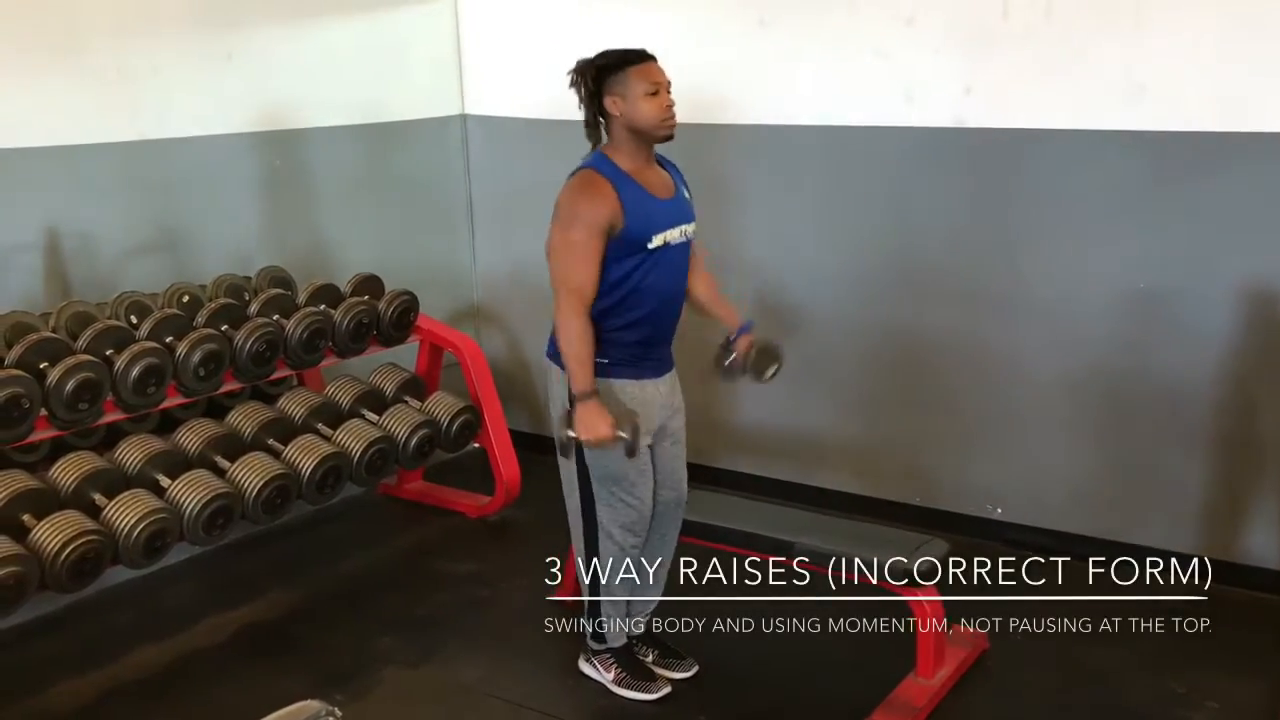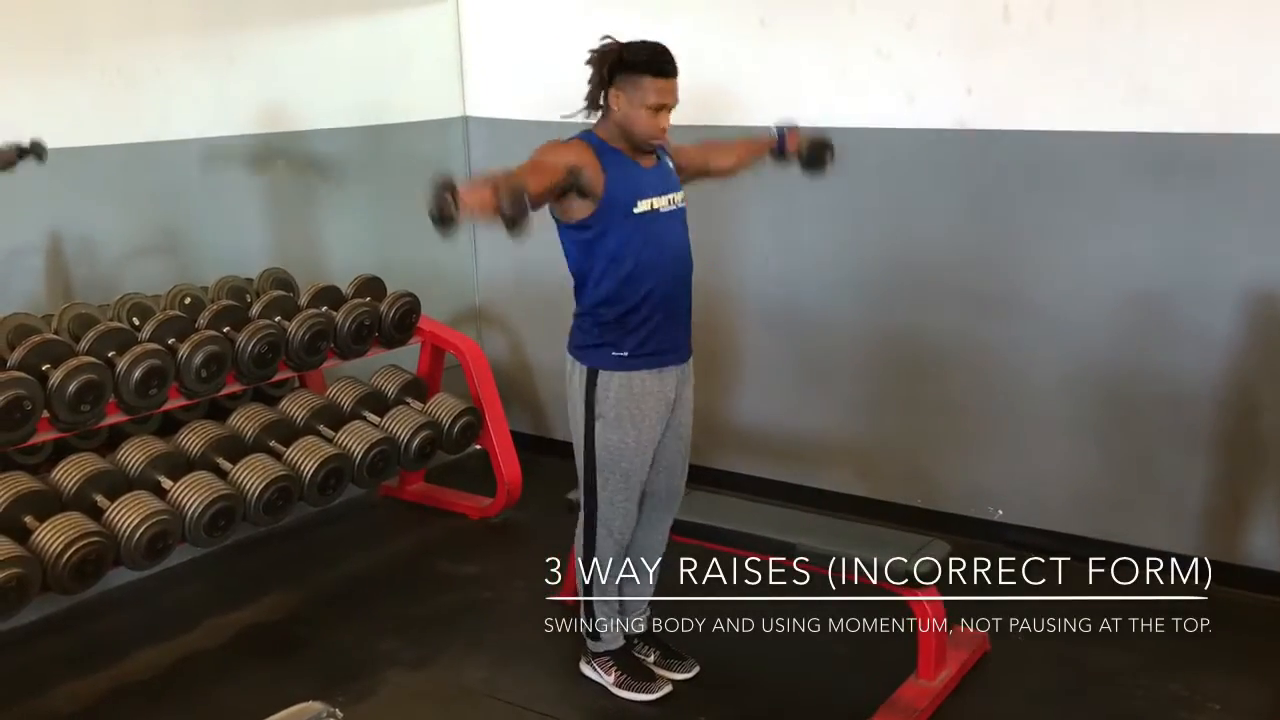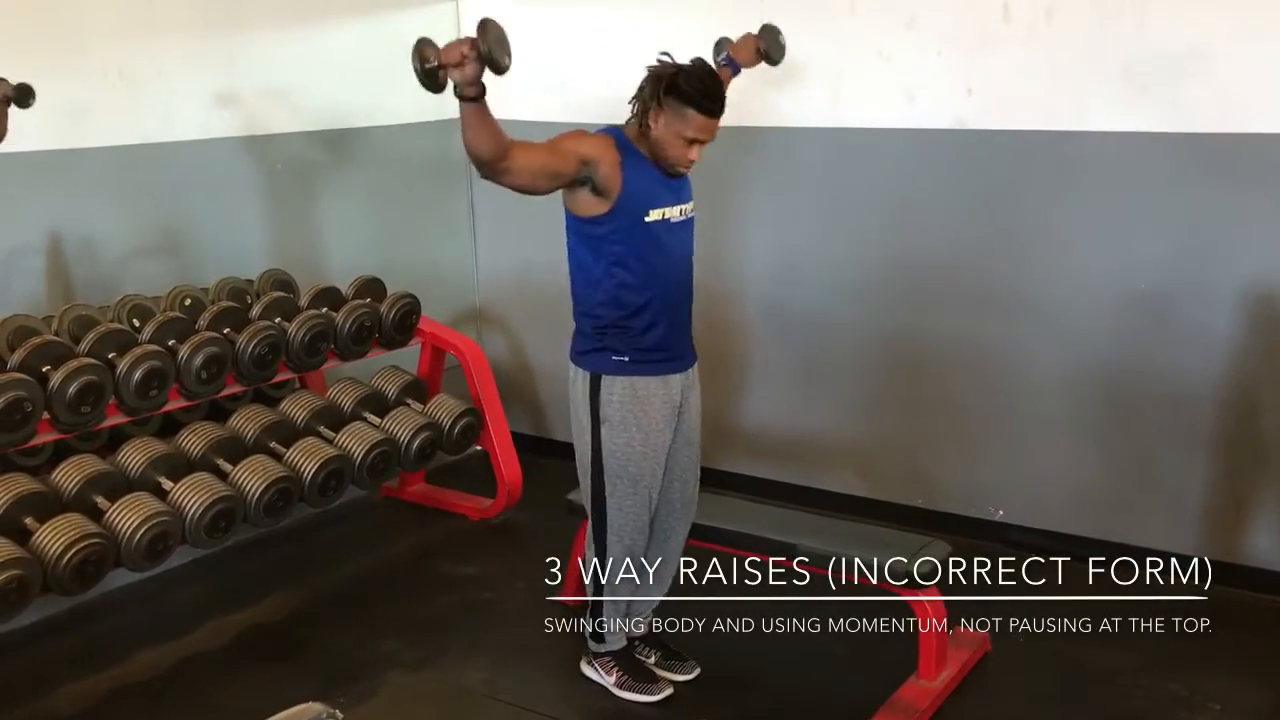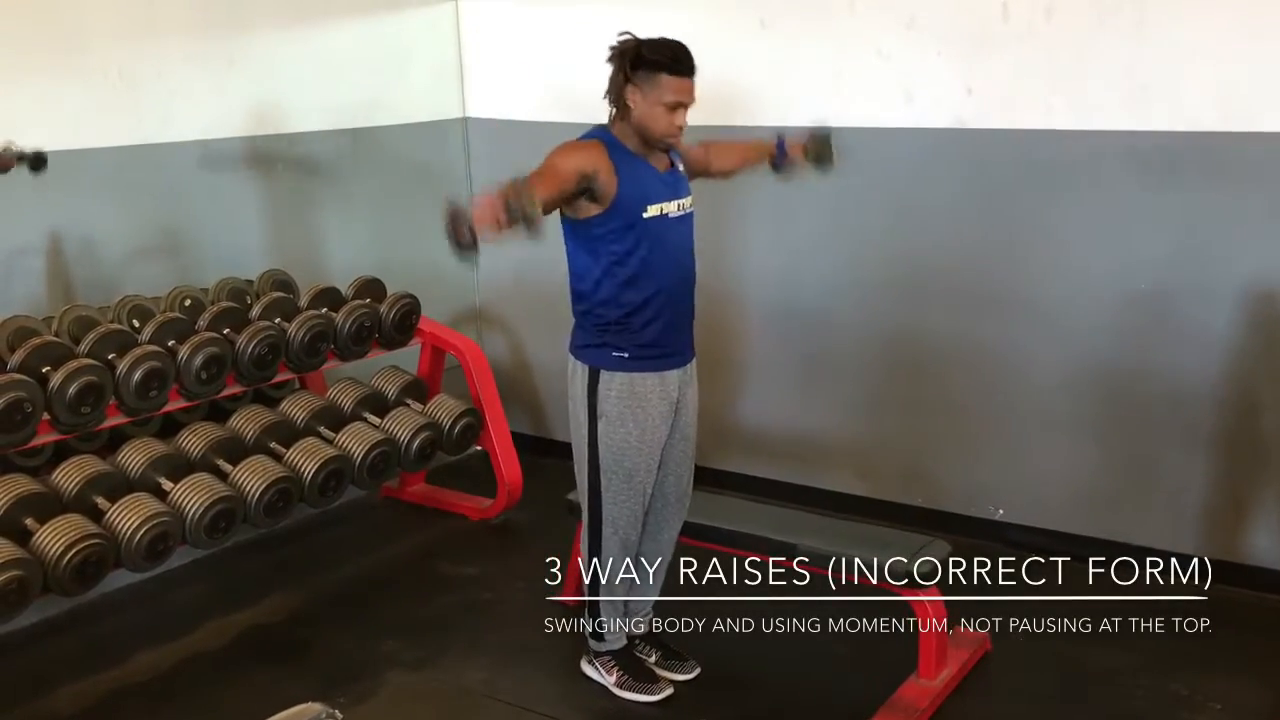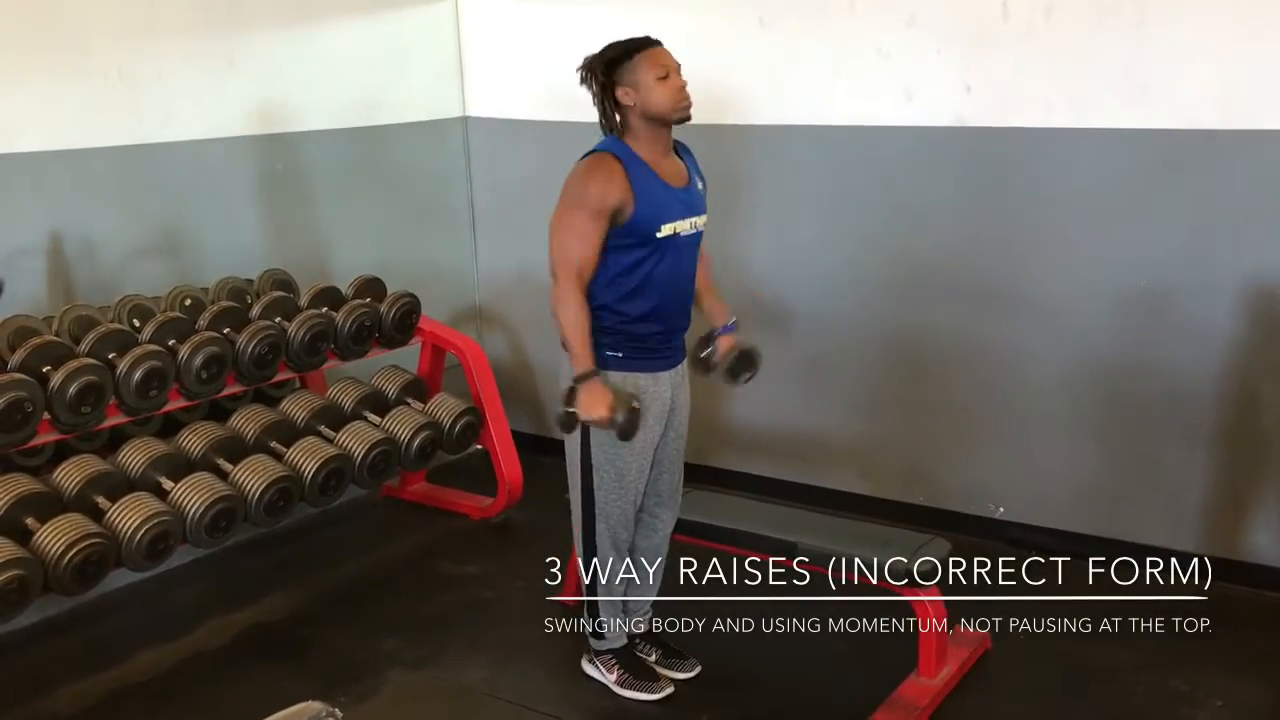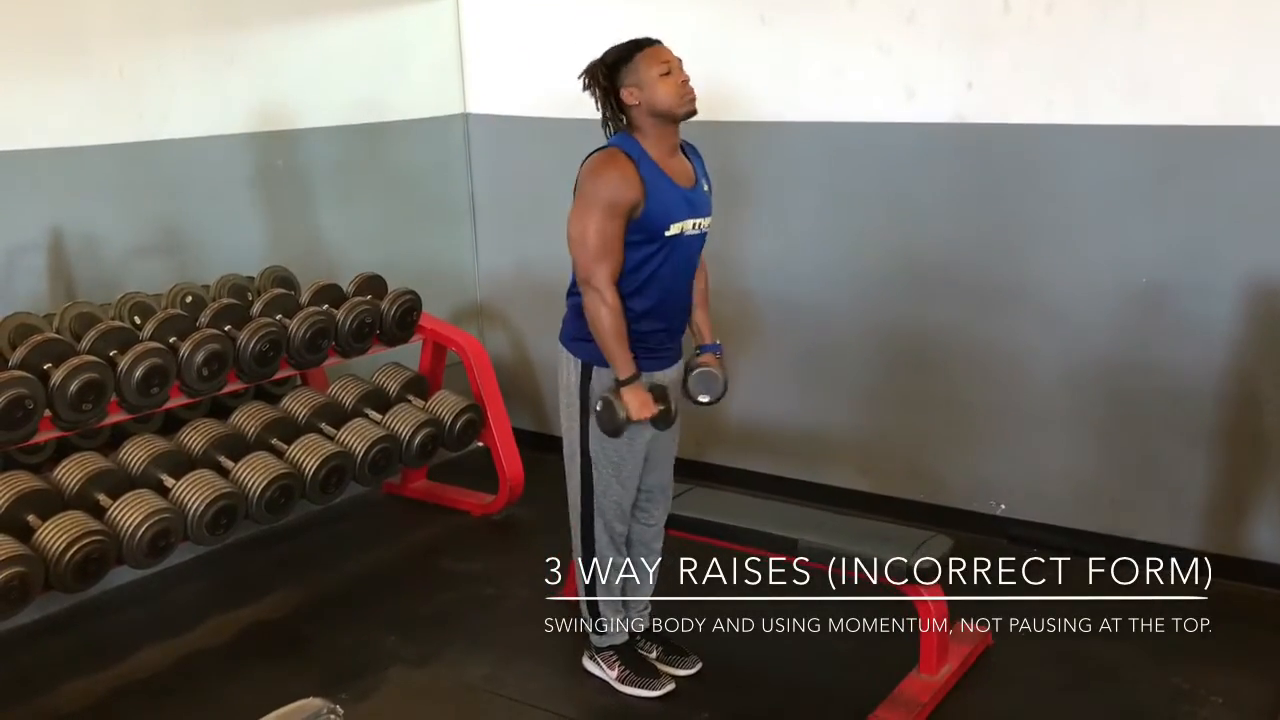
dt=0.3s
person 1, frame 1
left shoulder: (669, 177)
right shoulder: (592, 192)
left elbow: (690, 267)
right elbow: (571, 303)
left wrist: (736, 328)
right wrist: (585, 398)
left hip: (658, 373)
right hip: (606, 380)
left knee: (666, 506)
right knee: (616, 516)
left ankle: (635, 629)
right ankle: (603, 646)
person 1, frame 2
left shoulder: (659, 156)
right shoulder: (576, 161)
left elbow: (714, 158)
right elbow: (520, 182)
left wrist: (773, 143)
right wrist: (487, 193)
left hip: (675, 364)
right hip: (614, 371)
left knee: (658, 507)
right knee: (613, 514)
left ankle: (634, 629)
right ankle: (601, 646)
person 1, frame 3
left shoulder: (667, 159)
right shoulder: (596, 155)
left elbow: (700, 111)
right elbow: (498, 160)
left wrist: (732, 65)
right wrist: (471, 90)
left hip: (679, 370)
right hip: (616, 377)
left knee: (674, 511)
right knee: (622, 518)
left ankle: (637, 629)
right ankle: (604, 648)
person 1, frame 4
left shoulder: (669, 153)
right shoulder: (591, 159)
left elbow: (717, 158)
right elbow: (532, 189)
left wrist: (777, 149)
right wrist: (500, 203)
left hip: (677, 366)
right hip: (616, 373)
left knee: (666, 509)
right knee: (618, 514)
left ankle: (637, 627)
right ankle: (604, 648)
person 1, frame 5
left shoulder: (685, 165)
right shoulder: (602, 177)
right elbow: (568, 282)
left wrist: (722, 323)
right wrist: (587, 381)
left hip: (669, 369)
right hip: (614, 372)
left knee: (658, 508)
right knee: (611, 514)
left ankle: (637, 626)
right ankle: (604, 647)
person 1, frame 6
left shoulder: (693, 162)
right shoulder: (612, 173)
right elbow: (596, 286)
left wrist: (707, 342)
right wrist: (627, 382)
left hip: (664, 363)
right hip: (606, 368)
left knee: (652, 505)
right knee: (608, 510)
left ankle: (635, 626)
right ankle: (605, 644)
